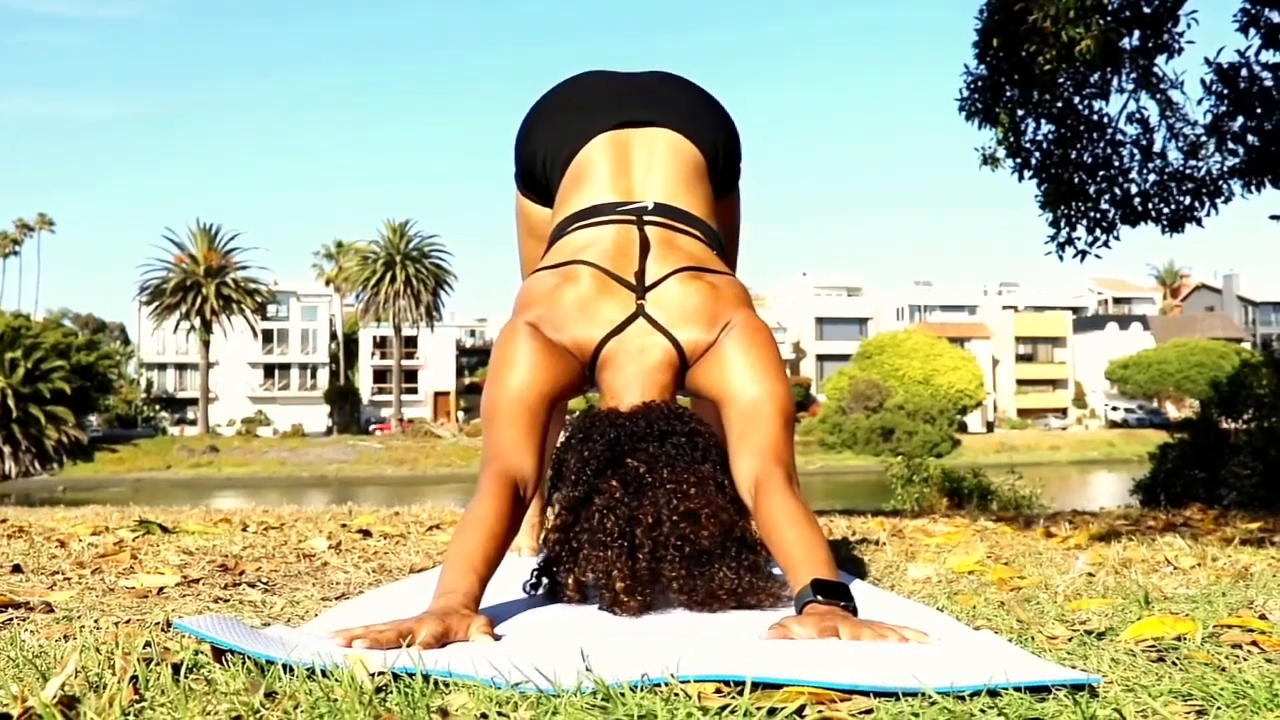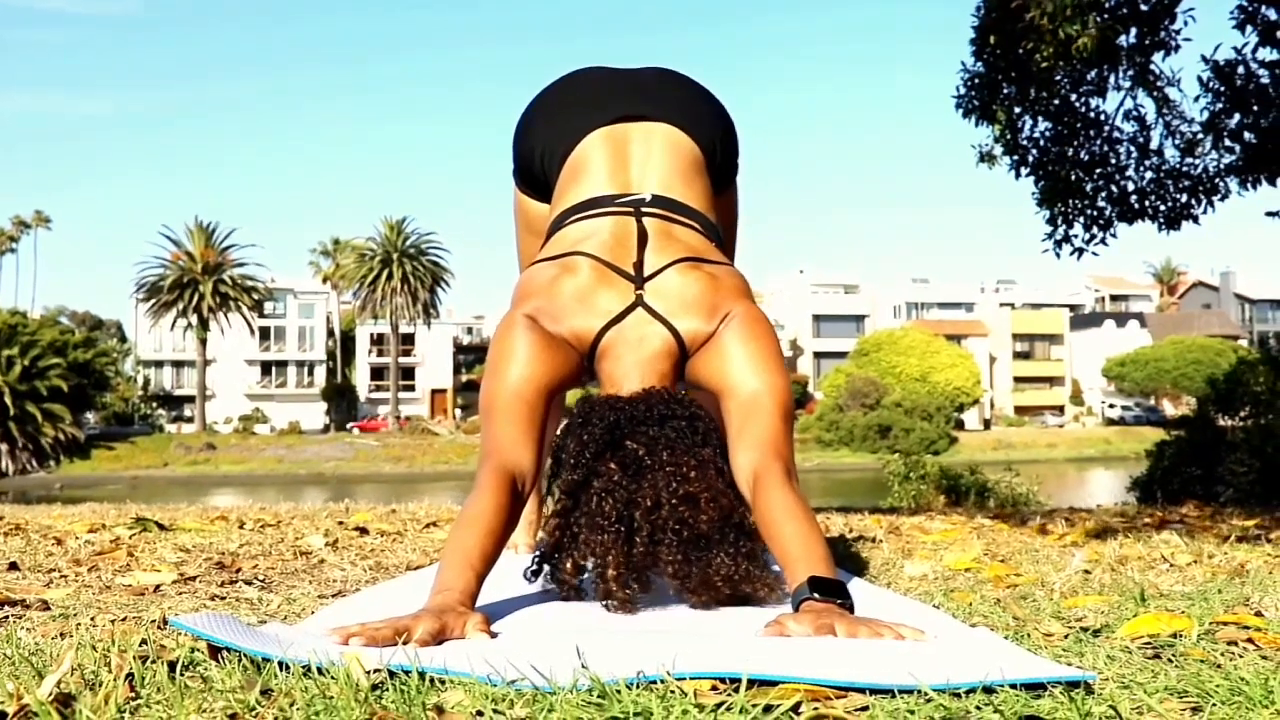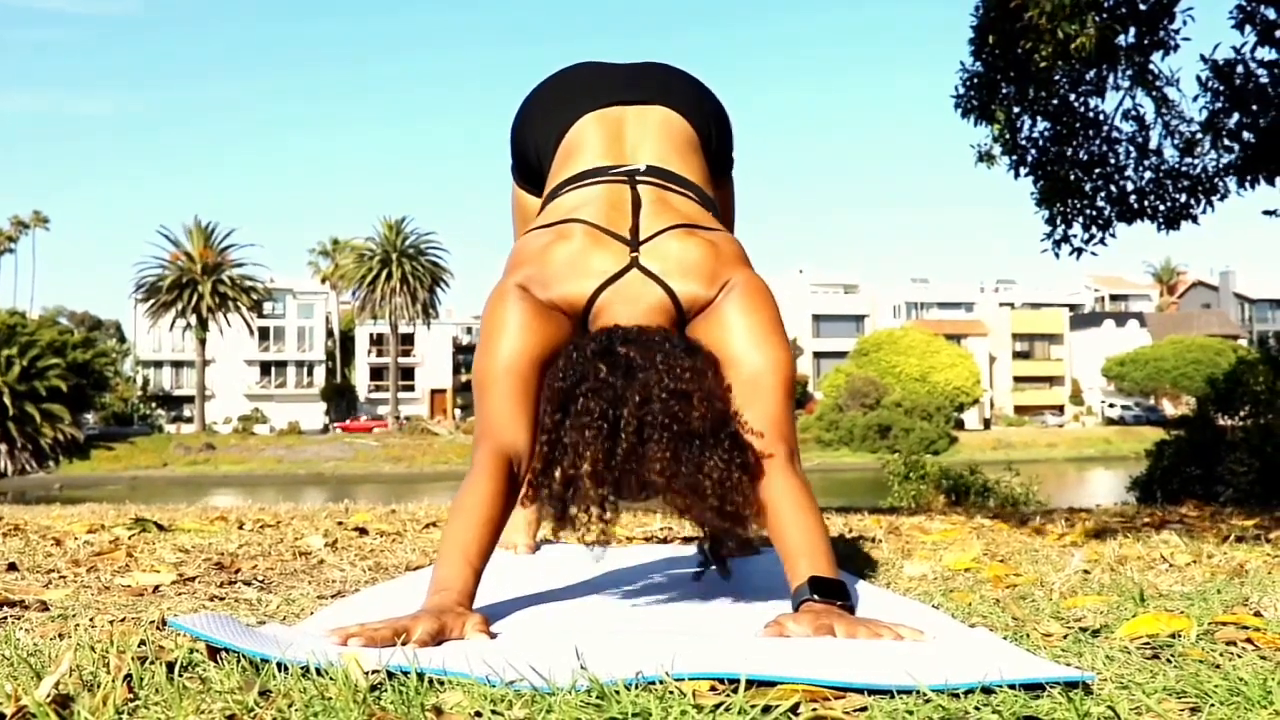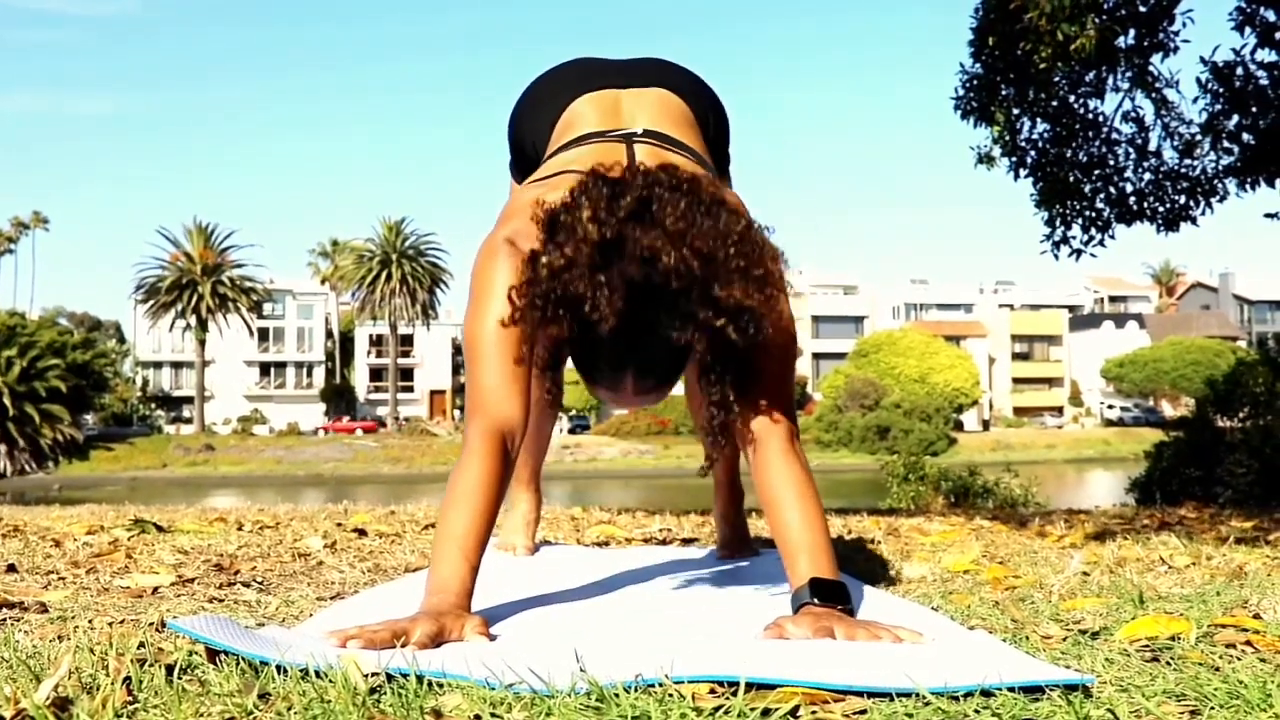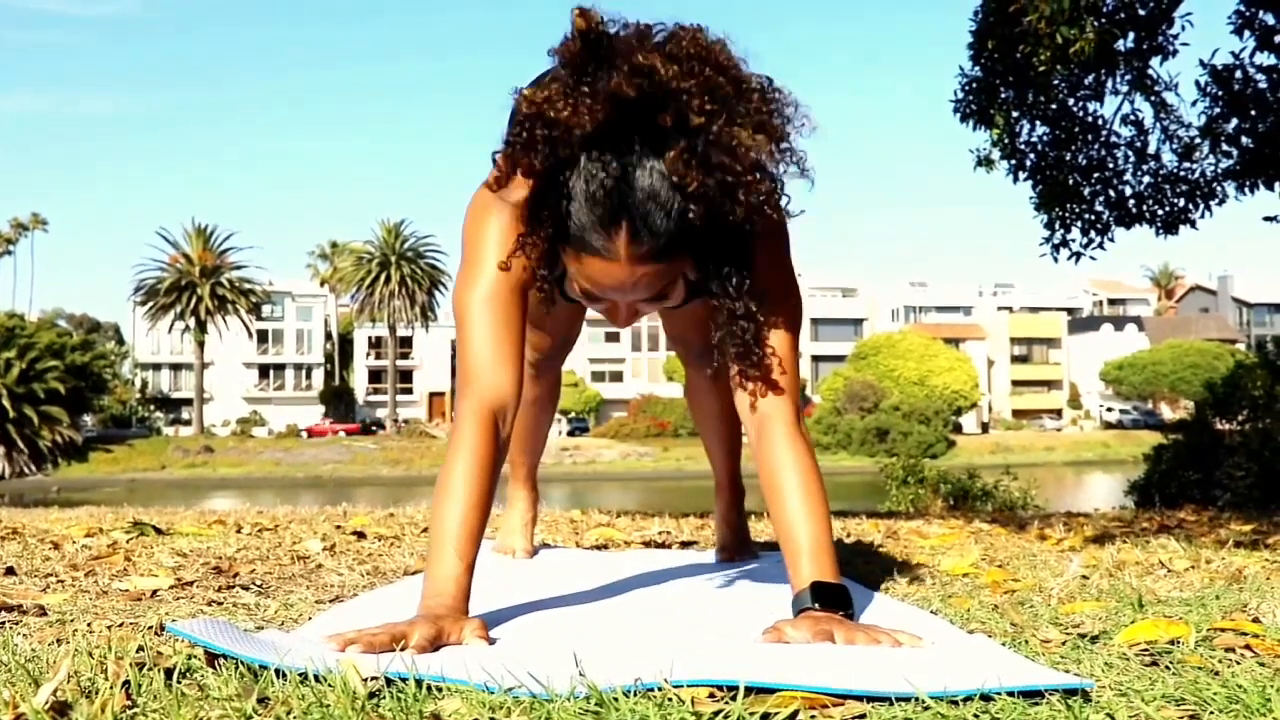
dt=0.3s
person 1, frame 1
left shoulder: (728, 339)
right shoulder: (542, 339)
left elbow: (769, 481)
right elbow: (502, 481)
left wrist: (824, 602)
left ankle: (721, 524)
right ankle: (532, 517)
person 1, frame 2
left shoulder: (727, 333)
right shoulder: (540, 332)
left elbow: (768, 473)
right elbow: (503, 473)
left wrist: (821, 595)
left ankle: (722, 514)
right ankle: (531, 510)
person 1, frame 3
left shoulder: (729, 296)
right shoulder: (532, 297)
left elbow: (772, 454)
right elbow: (494, 456)
left wrist: (823, 598)
right wrist: (444, 603)
right knee: (533, 365)
left ankle: (727, 511)
right ankle: (530, 500)
person 1, frame 4
left shoulder: (730, 251)
right shoulder: (522, 248)
left elbow: (772, 430)
right elbow: (488, 433)
left wrist: (821, 598)
right wrist: (442, 604)
left knee: (725, 361)
right knee: (526, 359)
left ankle: (729, 505)
right ankle: (525, 496)
person 1, frame 5
left shoulder: (744, 221)
right shoulder: (513, 209)
left elbow: (772, 408)
right elbow: (482, 408)
left wrist: (822, 599)
right wrist: (442, 605)
left knee: (710, 352)
right knee: (540, 348)
left ankle: (728, 501)
right ankle: (522, 495)
